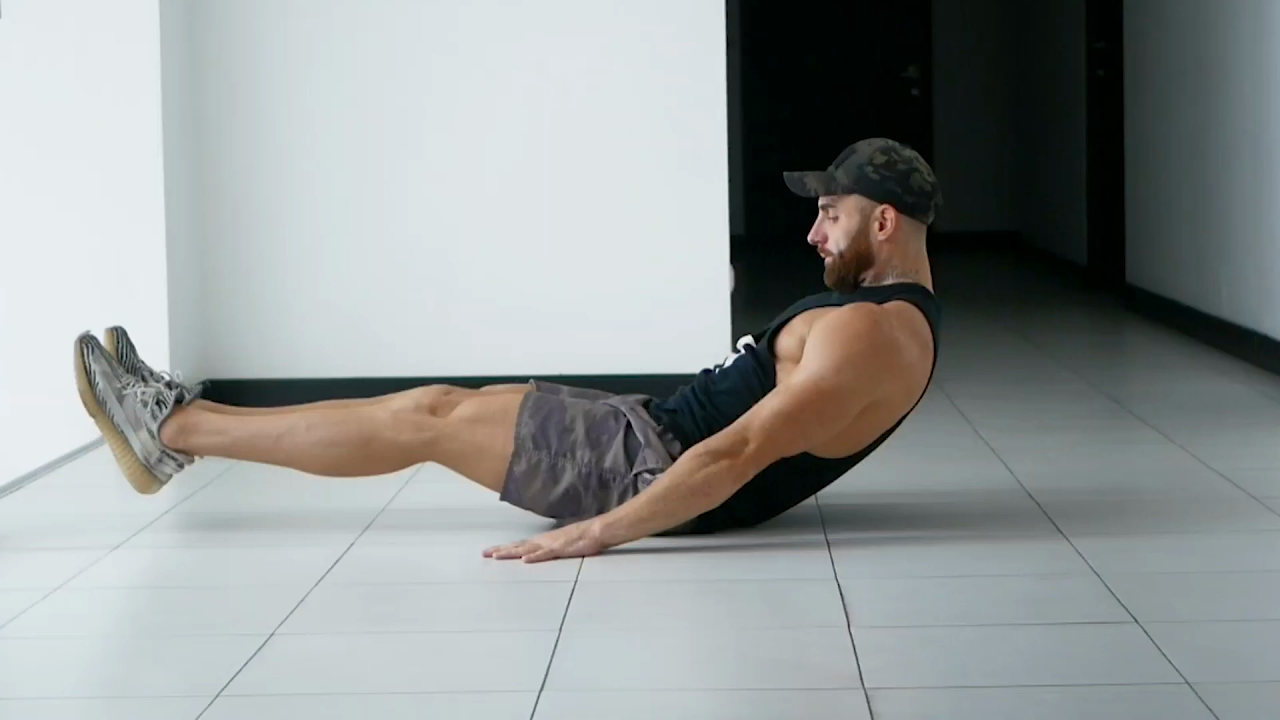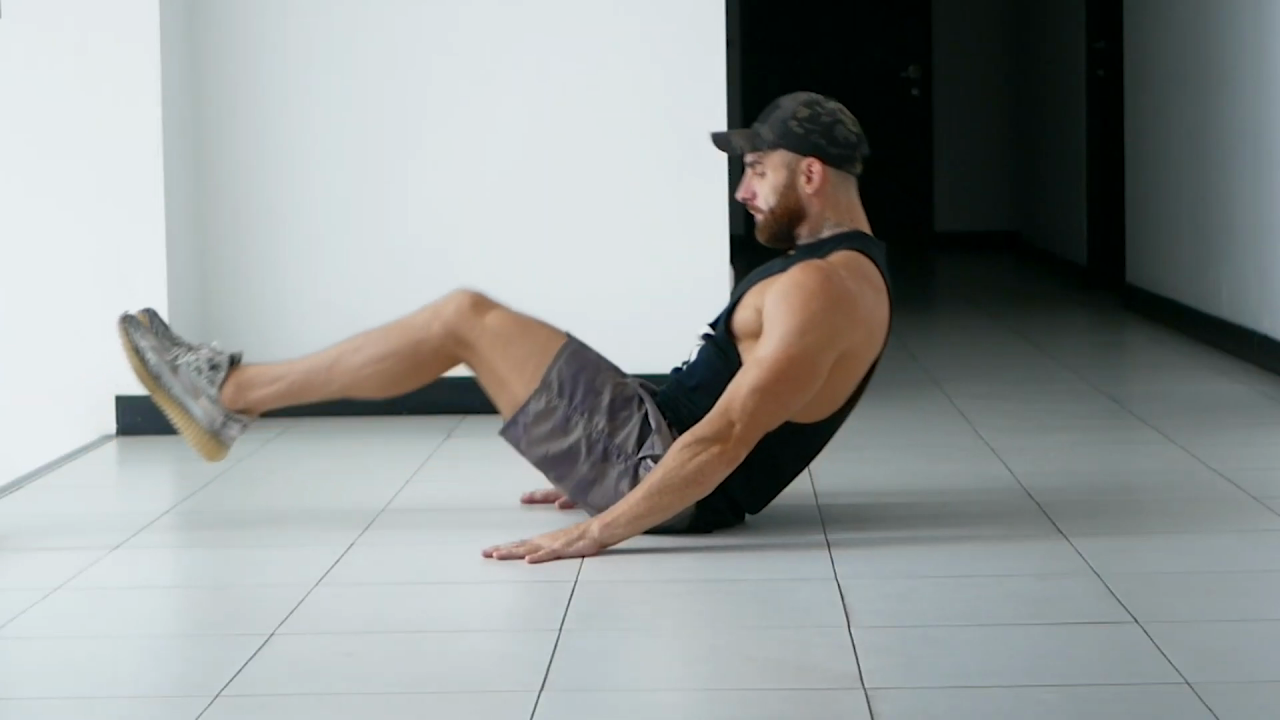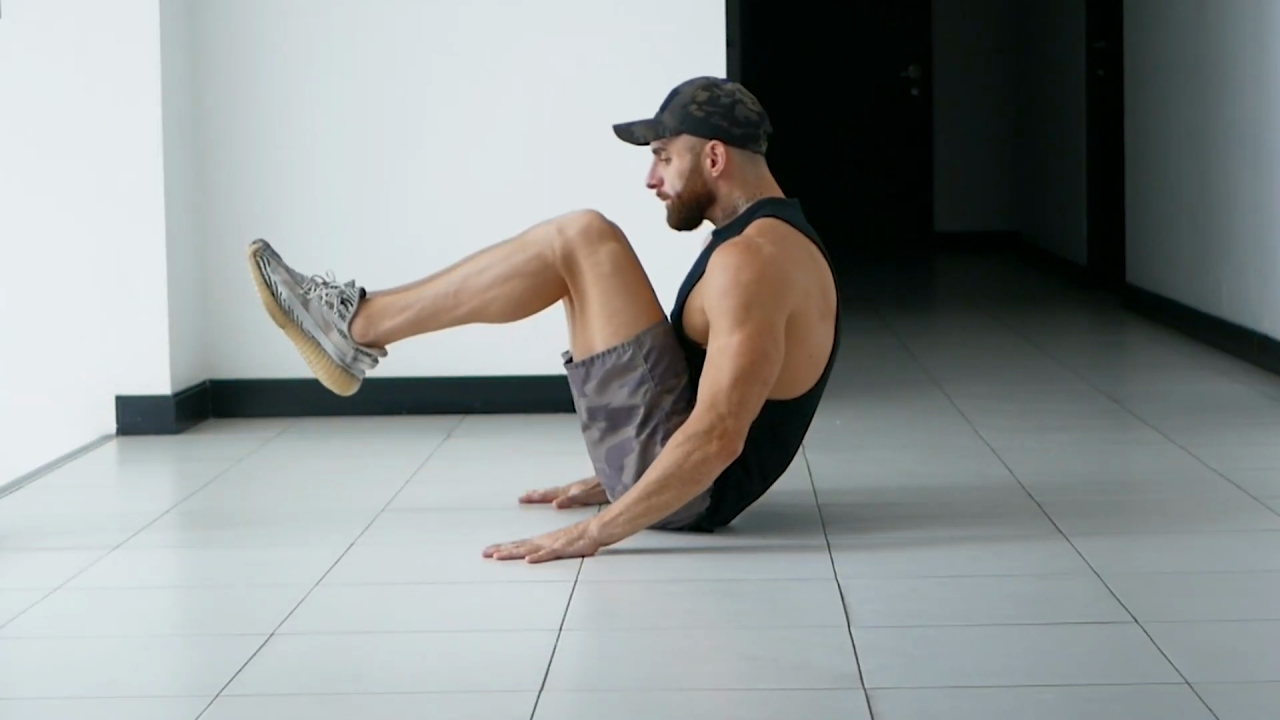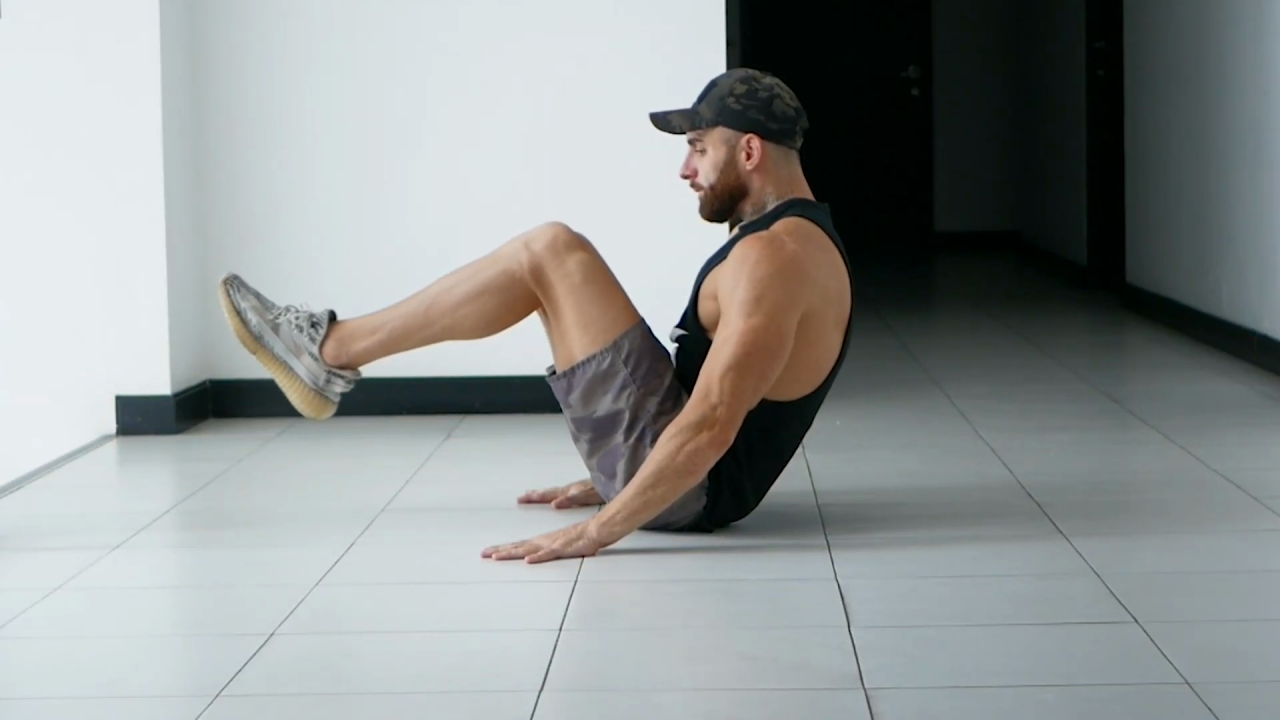
dt=0.4s
person 1, frame 1
left shoulder: (871, 333)
right shoulder: (888, 310)
left elbow: (736, 457)
left wrist: (598, 531)
right wrist: (606, 496)
left hip: (655, 462)
right hip: (661, 436)
left knee: (427, 415)
right knee: (443, 407)
left ankle: (171, 429)
right ankle: (179, 420)
person 1, frame 2
left shoulder: (825, 288)
right shoulder: (839, 266)
left elbow: (726, 439)
left wrist: (596, 532)
right wrist: (598, 478)
left hip: (655, 465)
right hip: (665, 459)
left knee: (465, 318)
right knee: (481, 329)
left ankle: (228, 392)
right ankle: (243, 390)
person 1, frame 3
left shoulder: (752, 259)
right shoulder: (771, 238)
left elbow: (717, 437)
left wrist: (598, 532)
right wrist: (614, 479)
left hip: (692, 487)
right hip: (679, 466)
left knee: (583, 236)
right knee: (576, 249)
left ankle: (356, 325)
right ankle: (366, 322)
person 1, frame 4
left shoulder: (773, 256)
right shoulder: (796, 240)
left elbow: (710, 425)
left wrist: (596, 531)
right wrist: (607, 479)
left hip: (689, 486)
right hip: (684, 468)
left knee: (551, 250)
right knee: (553, 265)
left ankle: (328, 352)
right ankle: (329, 347)
